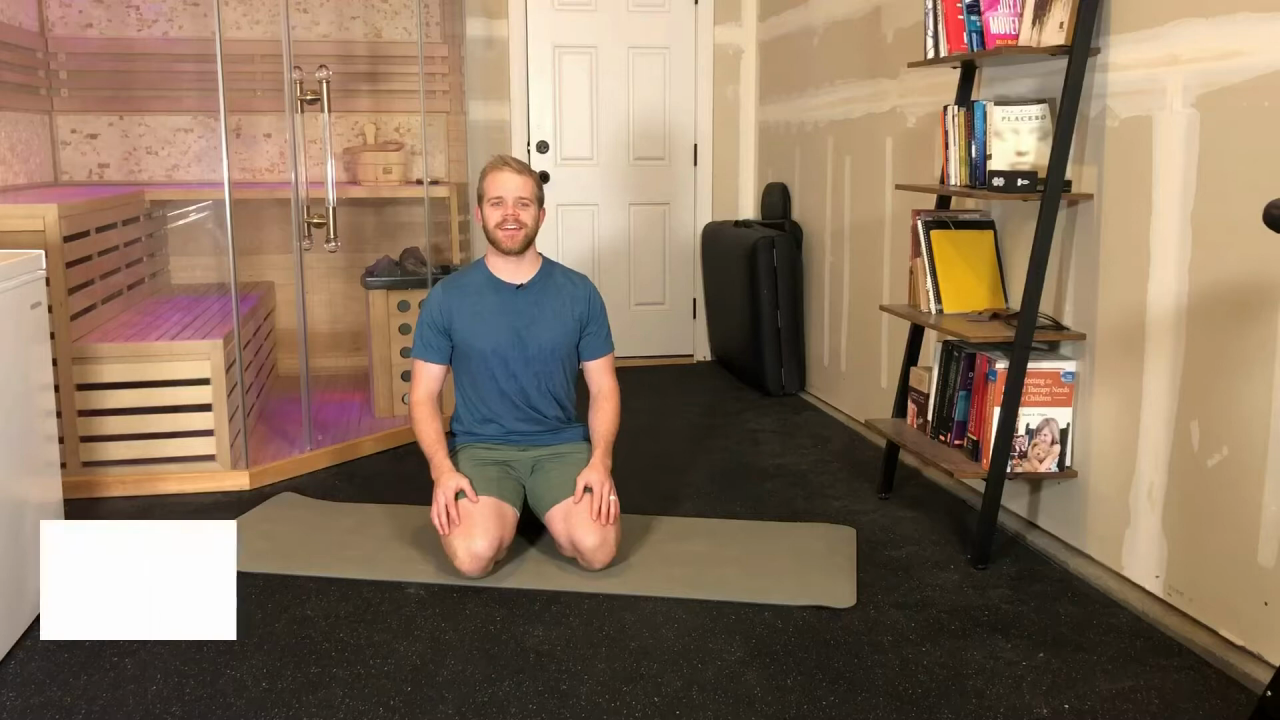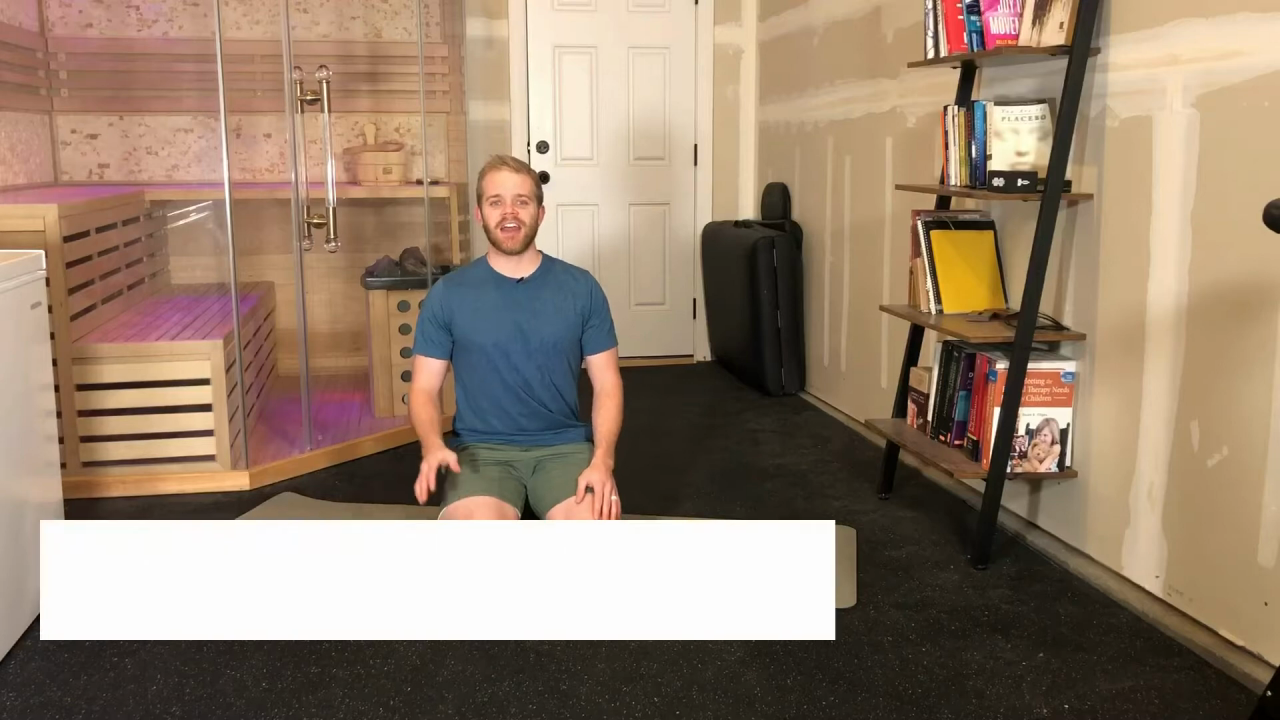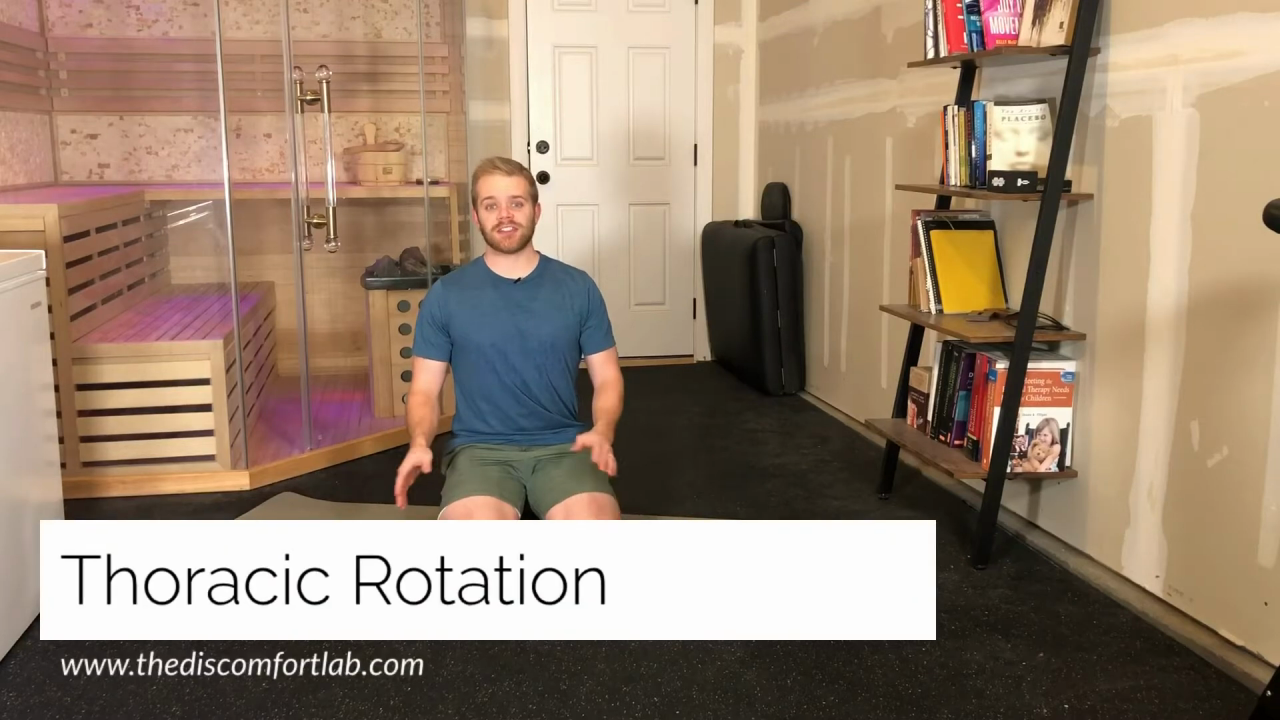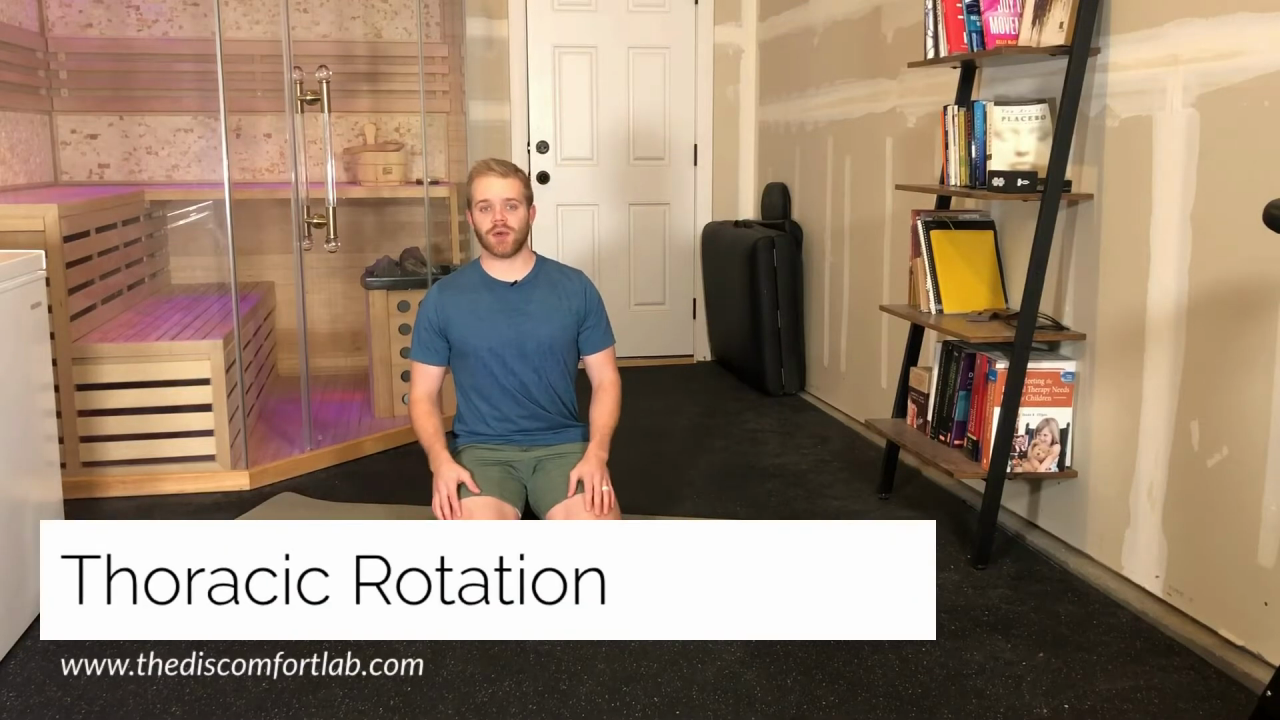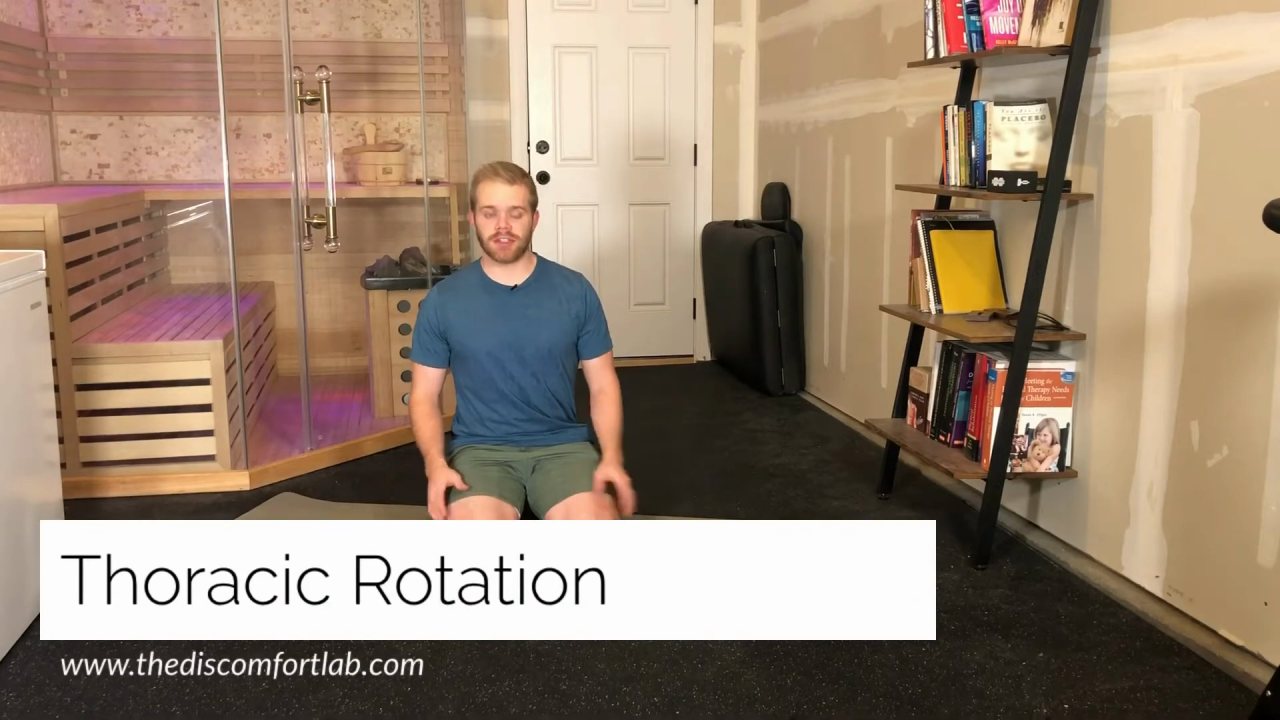
dt=0.7s
person 1, frame 1
left shoulder: (579, 292)
right shoulder: (447, 297)
left elbow: (603, 387)
right elbow: (424, 395)
left wrist: (601, 460)
right wrist: (442, 468)
left hip: (562, 444)
right hip: (481, 446)
left knee: (595, 548)
right knee: (473, 555)
left ankle: (543, 510)
right ankle: (507, 512)
person 1, frame 2
left shoulder: (581, 288)
right shoulder: (447, 294)
left elbow: (607, 383)
right elbow: (424, 388)
left wrist: (602, 459)
right wrist: (433, 446)
left hip: (563, 445)
right hip: (482, 448)
left ankle: (545, 512)
person 1, frame 3
left shoulder: (578, 288)
right shoulder: (446, 295)
left elbow: (608, 379)
right elbow: (424, 390)
left wrist: (602, 431)
right wrist: (419, 442)
left hip: (561, 445)
right hip: (480, 447)
person 1, frame 4
left shoulder: (575, 288)
right shoulder: (443, 298)
left elbow: (605, 380)
right elbow: (423, 395)
left wrist: (596, 453)
right wrist: (441, 460)
left hip: (562, 445)
right hip: (482, 448)
person 1, frame 5
left shoulder: (575, 290)
right shoulder: (443, 300)
left elbow: (603, 383)
right elbow: (425, 397)
left wrist: (611, 457)
right wrist: (437, 464)
left hip: (561, 445)
right hip: (481, 449)
